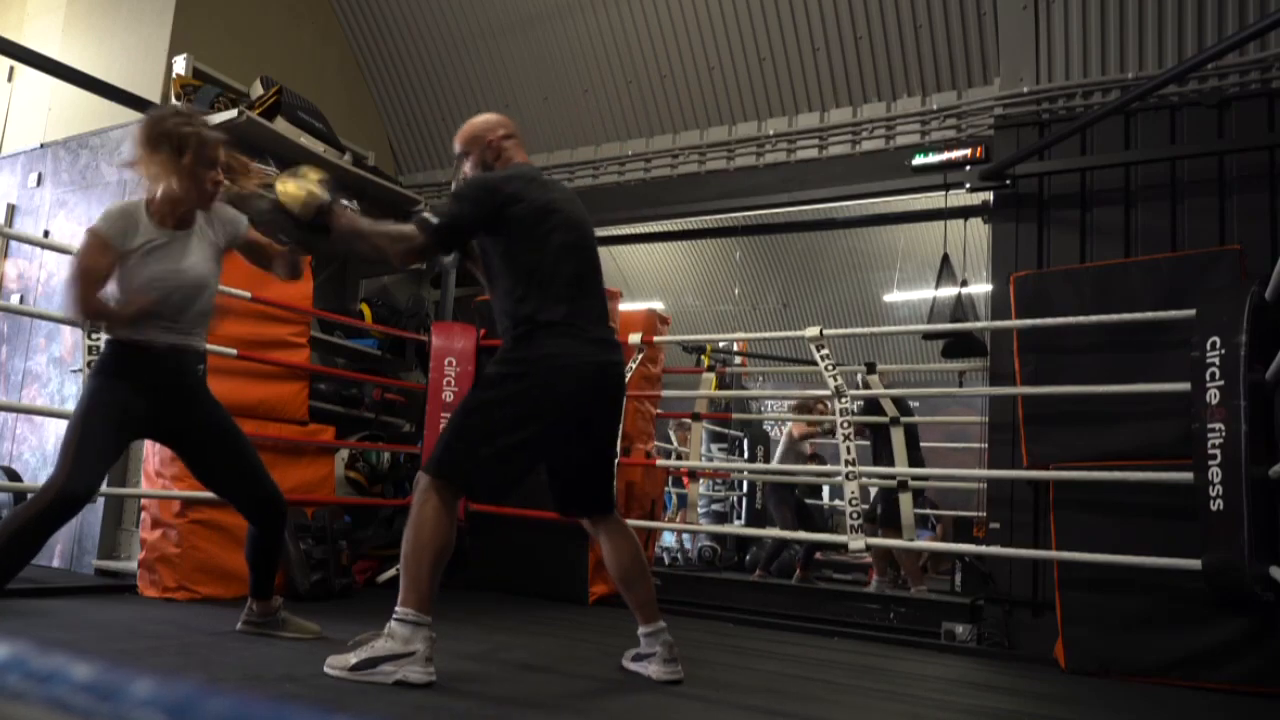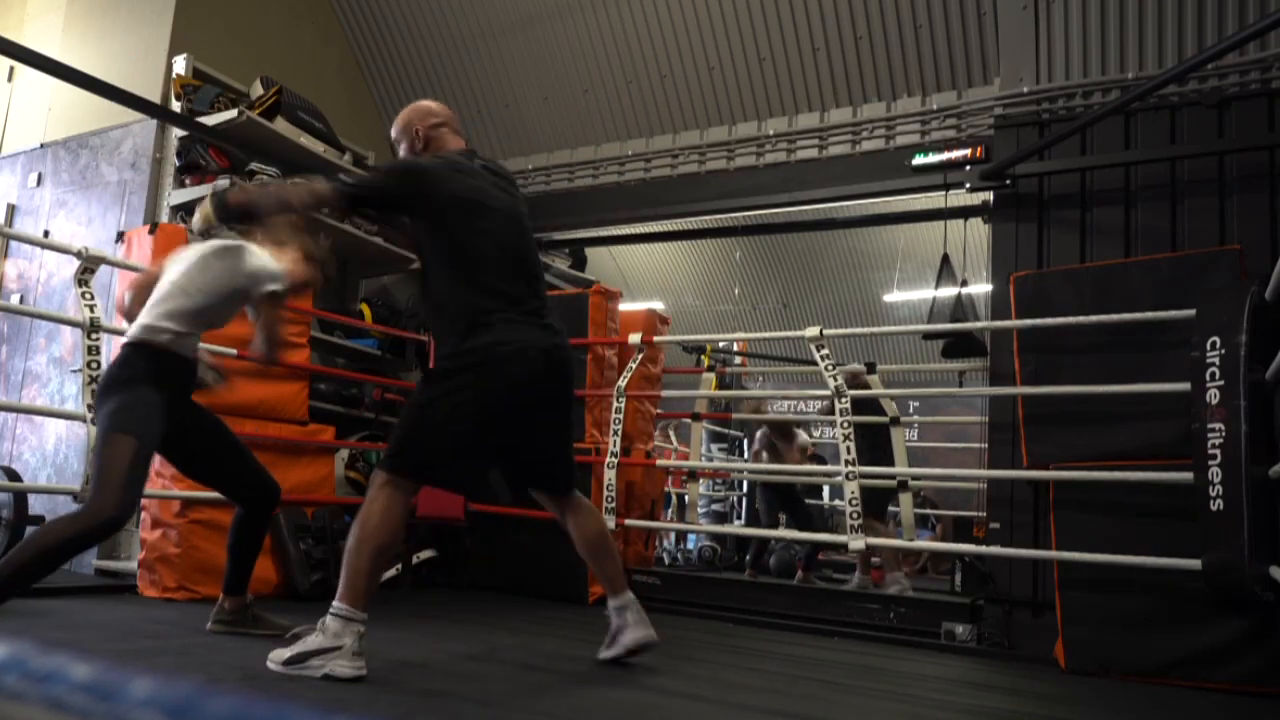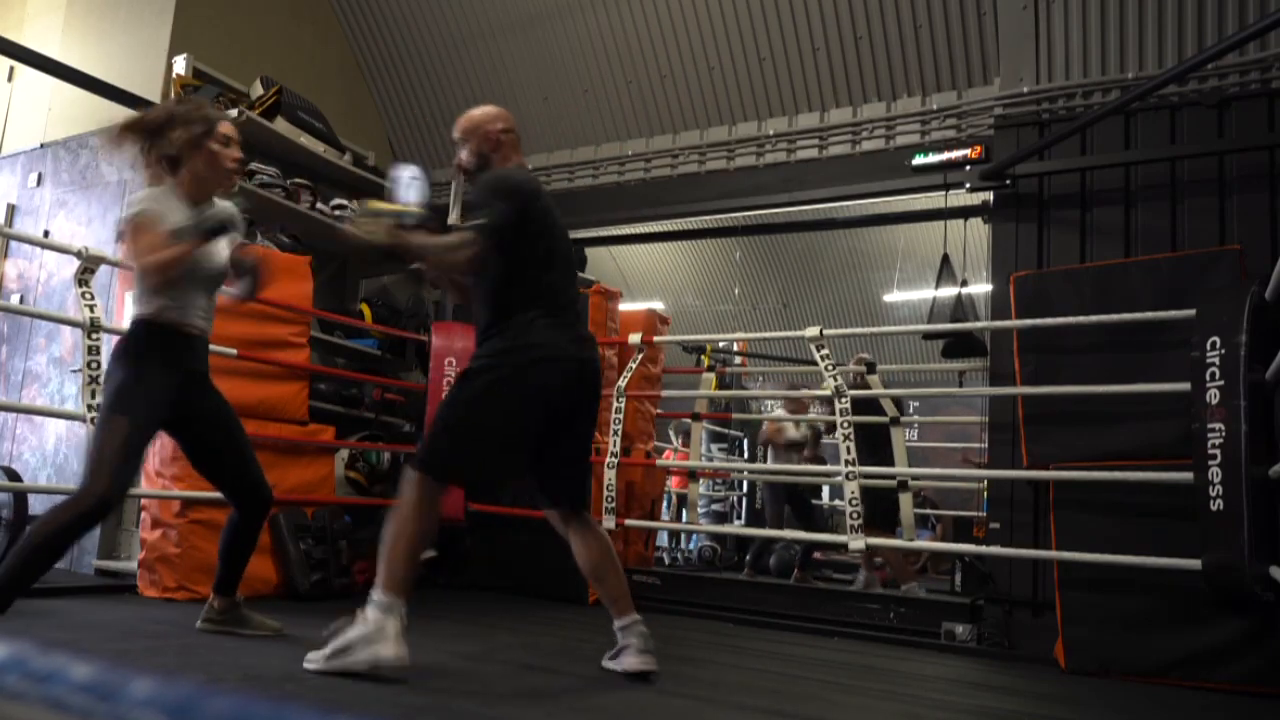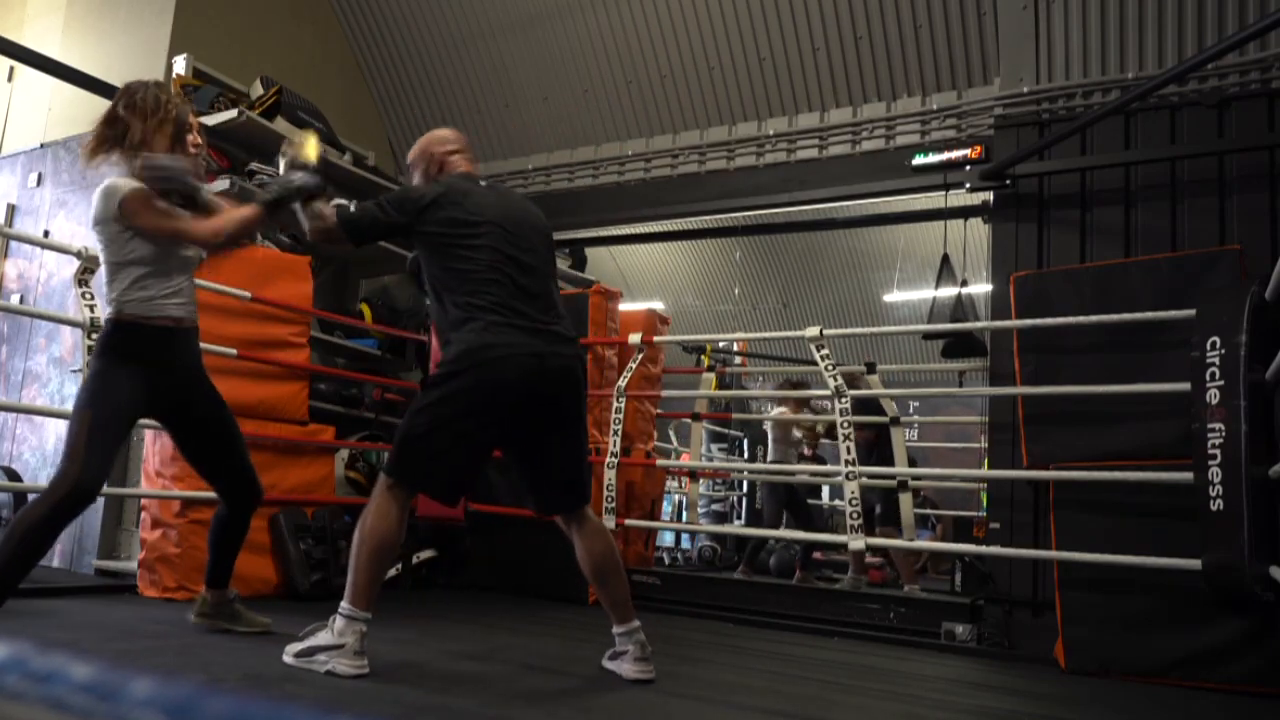
dt=1s
person 1, frame 1
left shoulder: (494, 189)
right shoulder: (563, 201)
left elbow: (408, 249)
left wrist: (329, 215)
right wrist: (473, 242)
left hip: (539, 367)
right hip: (599, 369)
left knee: (436, 484)
right knee: (598, 513)
left ankle: (407, 642)
right ankle: (657, 645)
person 1, frame 2
left shoulder: (422, 176)
right shoulder: (501, 180)
left elbow: (315, 197)
left wrist: (230, 201)
left hip: (479, 361)
right hip: (542, 360)
left knee: (392, 484)
right knee: (561, 494)
left ankle: (339, 637)
right ankle: (627, 615)
person 1, frame 3
left shoulder: (505, 185)
right shoulder: (530, 197)
left elbow: (464, 254)
right elbow: (469, 284)
left wrist: (398, 238)
right wrist: (411, 234)
left hip: (518, 361)
right hip: (574, 365)
left knee: (424, 479)
right knee: (567, 509)
left ankle: (381, 627)
right ankle: (633, 639)
person 1, frame 4
left shoulder: (426, 201)
right shoulder: (528, 211)
left elbow: (324, 228)
left hip: (485, 365)
right hip: (558, 365)
left knee: (394, 488)
right knee: (574, 511)
left ankle: (346, 637)
right ankle: (632, 645)
person 2, frame 1
left shoulder: (218, 221)
right shoulder: (119, 222)
left elbow: (285, 266)
right elbow: (84, 303)
right wrist: (155, 310)
left hip: (187, 385)
right hip: (124, 378)
left knee: (268, 504)
right knee: (66, 494)
left ankle: (263, 607)
person 2, frame 2
left shoulder: (206, 251)
right shoulder: (265, 270)
left elbow: (132, 303)
right elbow: (268, 352)
left hip: (154, 379)
right hip: (139, 384)
left knee: (262, 491)
right knee: (104, 514)
left ankle: (235, 604)
person 2, frame 3
left shoulder: (223, 214)
right shoulder: (149, 203)
left elbow: (250, 280)
right elbow: (156, 273)
left wrist: (243, 265)
right wrist: (204, 231)
left hip: (192, 371)
right hip: (147, 361)
left knee: (255, 497)
right knee: (99, 496)
left ankle: (223, 604)
person 2, frame 4
left shoulder: (179, 191)
right shoulder: (118, 194)
left elbow: (232, 232)
right elbow: (204, 236)
left wrist: (192, 190)
right wrist: (274, 198)
left hip: (182, 360)
right hip: (128, 356)
left knee: (243, 490)
right knee: (75, 486)
left ankle: (215, 599)
person 3, frame 1
left shoulder: (876, 399)
right shoulder: (895, 400)
left elbow: (859, 429)
left knee: (891, 531)
right knee: (873, 524)
left ankle: (919, 589)
right ankle: (879, 584)
person 3, frame 2
left shoulder: (859, 399)
right shoulder: (880, 398)
right hip: (878, 469)
left knee: (871, 522)
right knee: (864, 523)
left ankle: (895, 578)
right ankle: (862, 578)
person 3, frame 3
left shoulder: (856, 395)
right shoulder: (888, 396)
right hip: (891, 469)
left knee: (876, 532)
right knee: (874, 528)
left ankle: (910, 587)
right ankle: (867, 577)
person 3, frame 4
left shoulder: (865, 402)
right shoulder: (863, 403)
left elbow: (863, 438)
left knee: (887, 531)
left ankle: (912, 590)
right ankle: (854, 579)
person 4, frame 1
left shoulder: (804, 435)
right shoulder: (796, 425)
right elbow: (800, 435)
right wrist: (824, 429)
left hip: (791, 489)
right hip: (778, 487)
left knee: (817, 532)
right knee: (788, 532)
left ankle: (802, 574)
right ankle: (760, 574)
person 4, frame 2
left shoulder: (802, 441)
right shoulder: (763, 435)
right elbow: (754, 457)
left wrist: (776, 444)
left hip: (788, 488)
right hip: (768, 487)
left knee: (813, 531)
right knee: (769, 525)
left ankle: (804, 574)
right ankle: (750, 572)
person 4, frame 3
left shoulder: (805, 425)
right shoulder: (780, 417)
left elbow: (808, 458)
right elbow: (764, 438)
left wrist: (815, 441)
right wrist: (793, 443)
left hip: (795, 482)
right hip: (776, 480)
left knee: (814, 527)
right knee: (774, 528)
left ankle: (801, 573)
right ankle: (749, 571)
person 4, frame 4
left shoulder: (795, 422)
right shoulder: (780, 413)
left elbow: (812, 437)
right elbow: (804, 426)
left wrist: (813, 428)
left hip: (790, 479)
left knee: (812, 527)
right knee: (771, 524)
left ankle: (803, 573)
right ankle: (744, 568)
